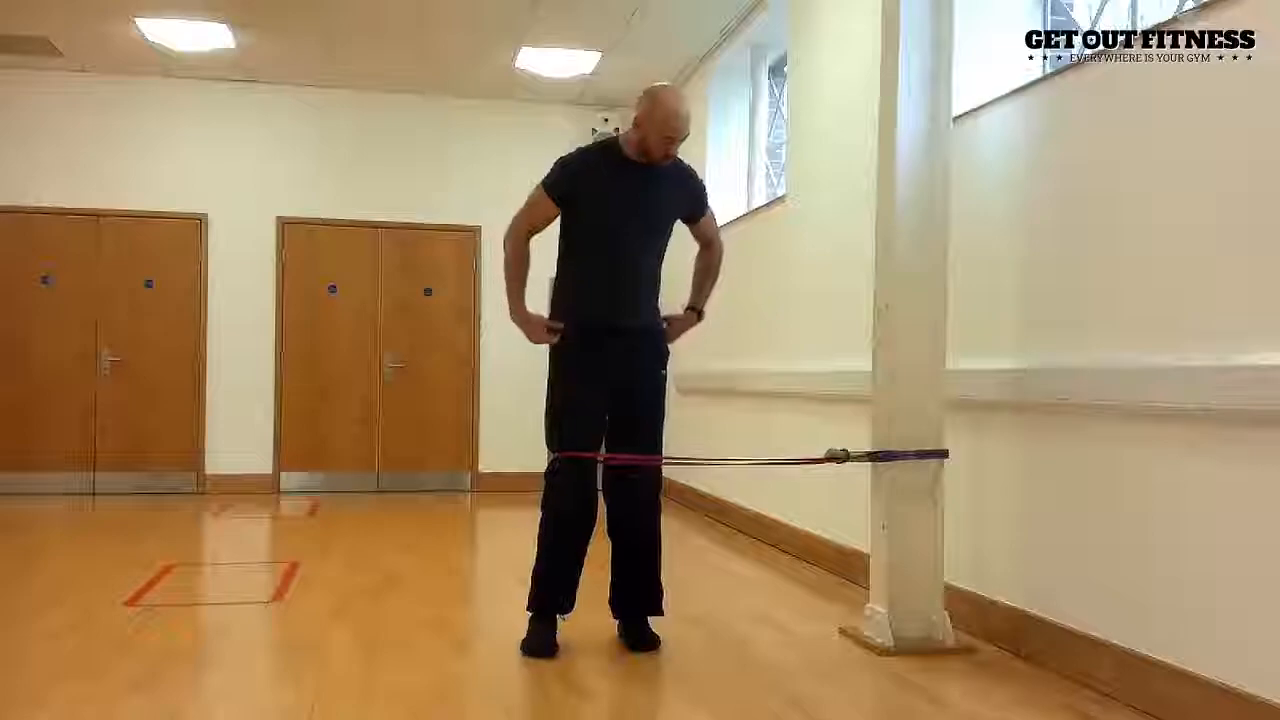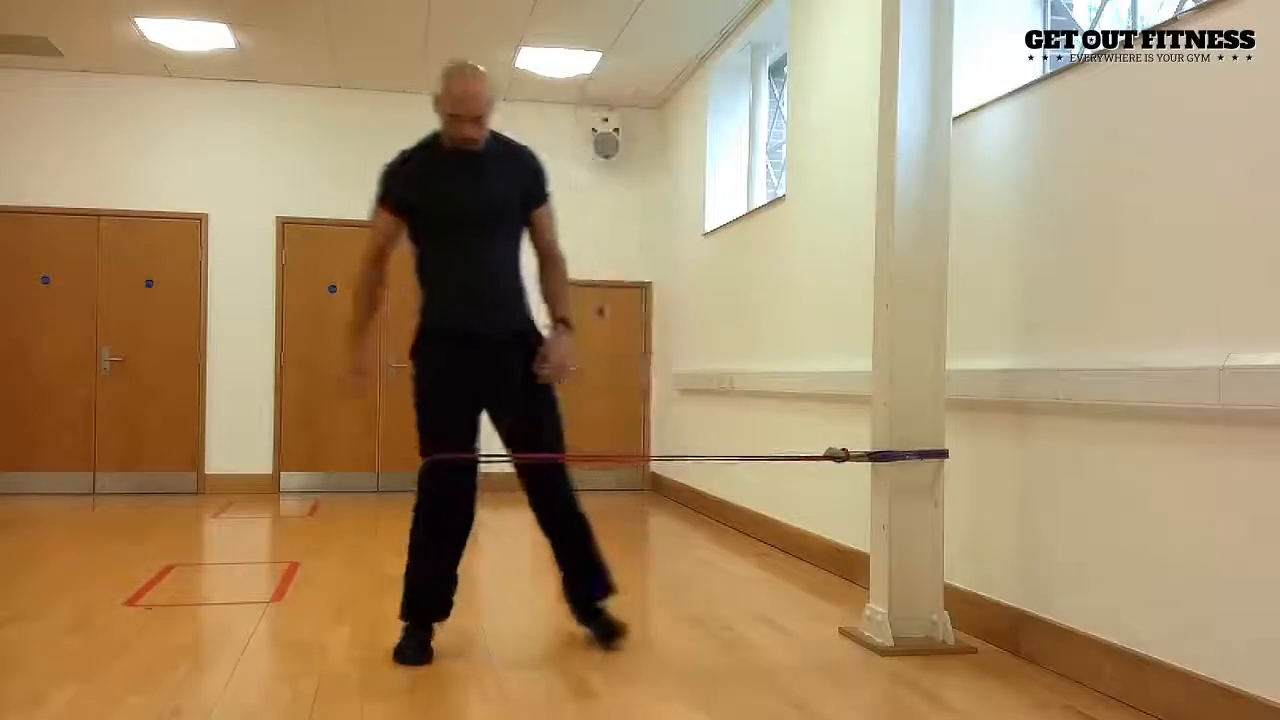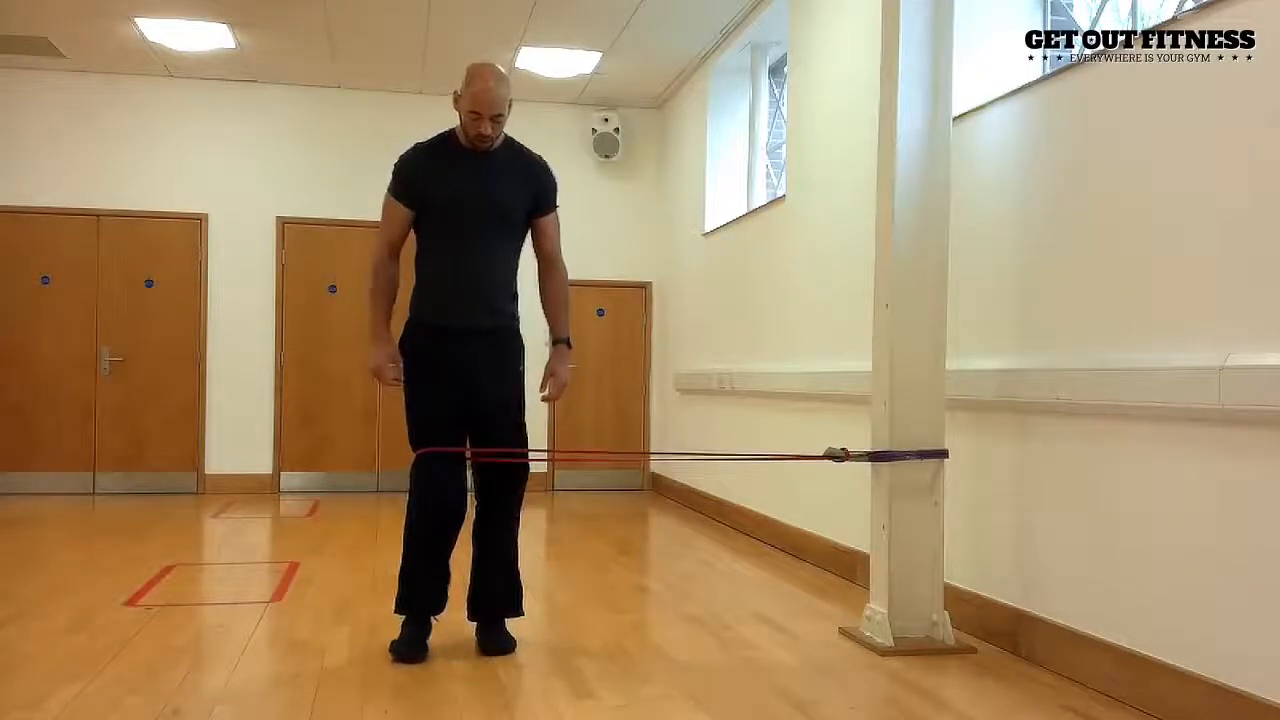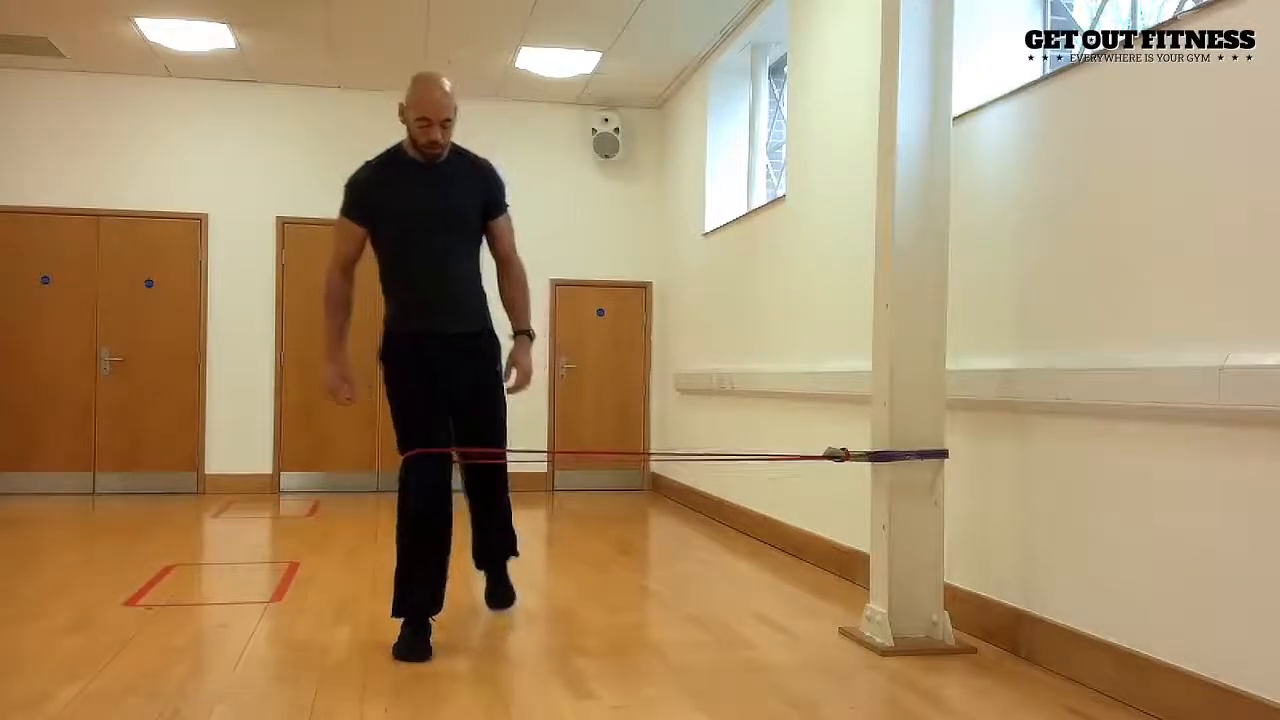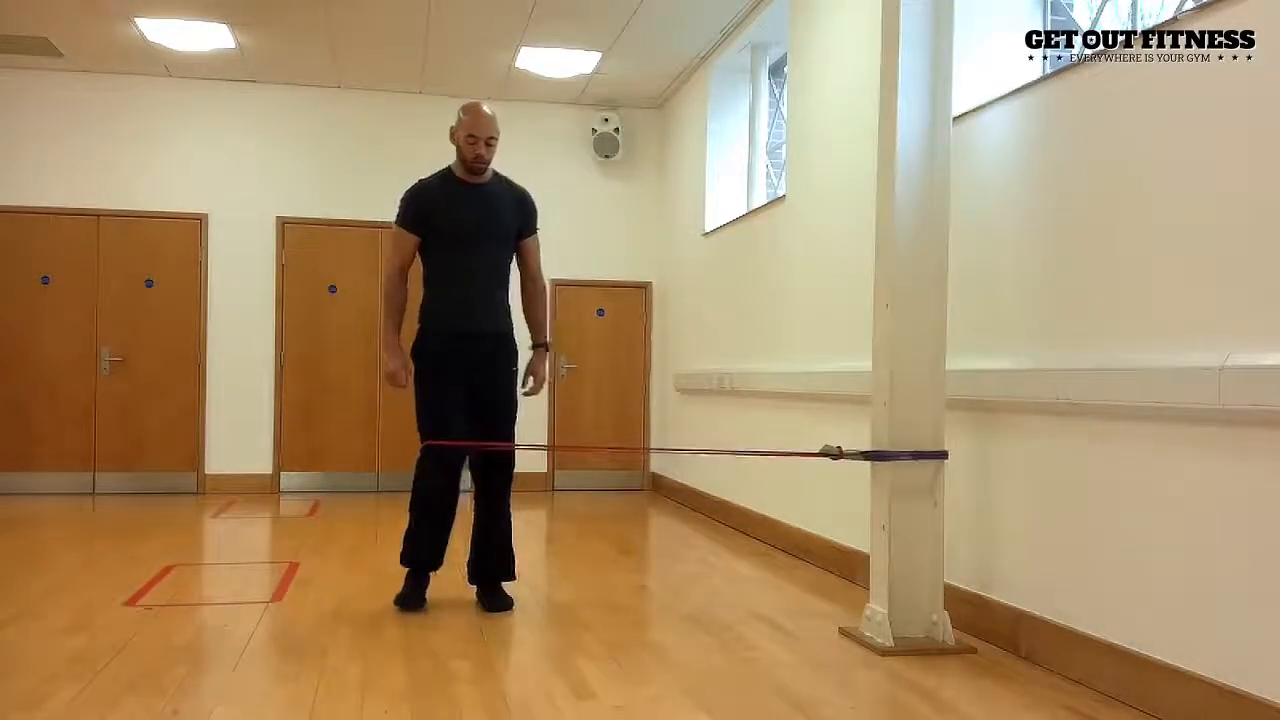
dt=1s
person 1, frame 1
left shoulder: (683, 183)
right shoulder: (579, 169)
left elbow: (712, 245)
right elbow: (518, 232)
left wrist: (693, 312)
right wrist: (519, 311)
left hip: (643, 346)
right hip: (578, 343)
left knee: (638, 481)
right knee: (570, 476)
left ankle: (634, 611)
right ankle: (545, 613)
person 1, frame 2
left shoulder: (521, 165)
right shoulder: (408, 172)
left elbow: (549, 253)
right elbow: (376, 259)
left wrist: (562, 329)
right wrist: (360, 340)
left hip: (514, 342)
right hip: (443, 347)
left knee: (546, 474)
right knee: (445, 482)
left ankle: (588, 599)
right ankle: (420, 619)
person 1, frame 3
left shoulder: (532, 173)
right shoulder: (420, 164)
left elbow: (551, 264)
right elbow: (388, 254)
left wrist: (561, 345)
right wrist: (381, 337)
left hip: (499, 344)
right hip: (430, 342)
left knee: (504, 479)
right knee: (436, 479)
left ankle: (492, 612)
right ankle: (417, 614)
person 1, frame 4
left shoulder: (480, 176)
right shoulder: (371, 182)
left elbow: (508, 262)
right elbow: (341, 271)
left wrist: (523, 337)
right wrist: (334, 354)
left hip: (475, 344)
right hip: (409, 350)
left knee: (486, 466)
right knee: (425, 479)
left ankle: (495, 565)
right ankle: (416, 615)
person 1, frame 5
left shoulder: (517, 200)
right shoulder: (423, 196)
left elbow: (532, 280)
right elbow: (396, 275)
left wrist: (541, 347)
right wrist: (393, 347)
left hip: (497, 348)
right hip: (438, 347)
left knee: (496, 465)
right knee: (440, 461)
left ankle: (490, 577)
right ankle: (417, 571)
